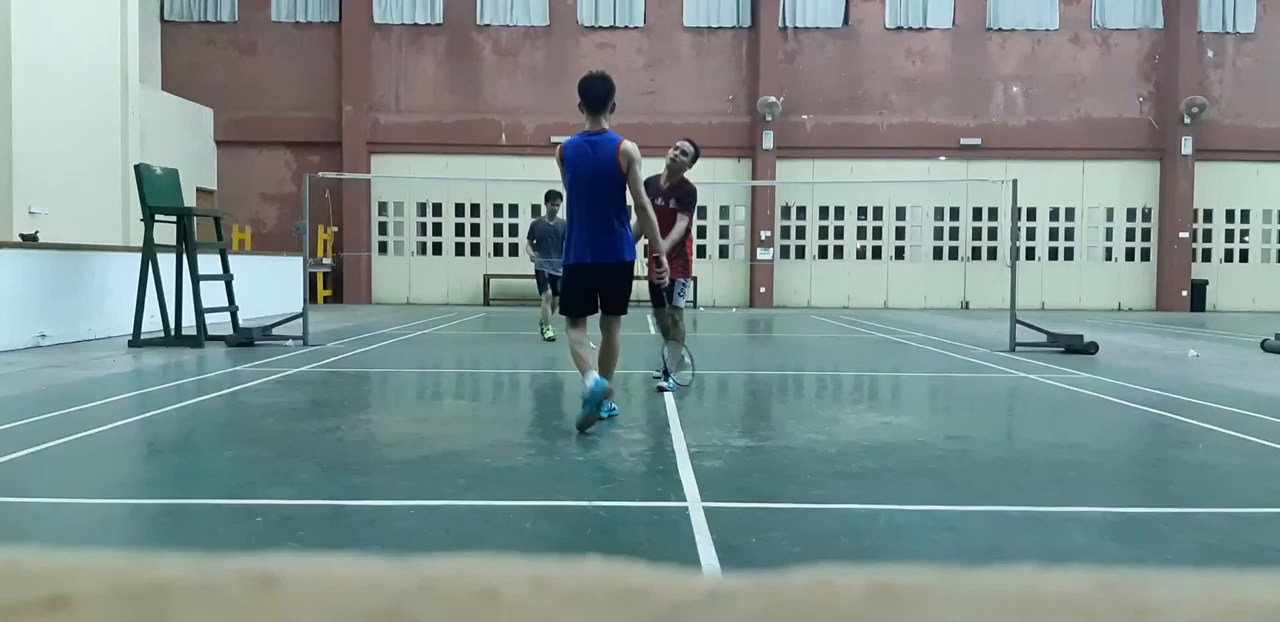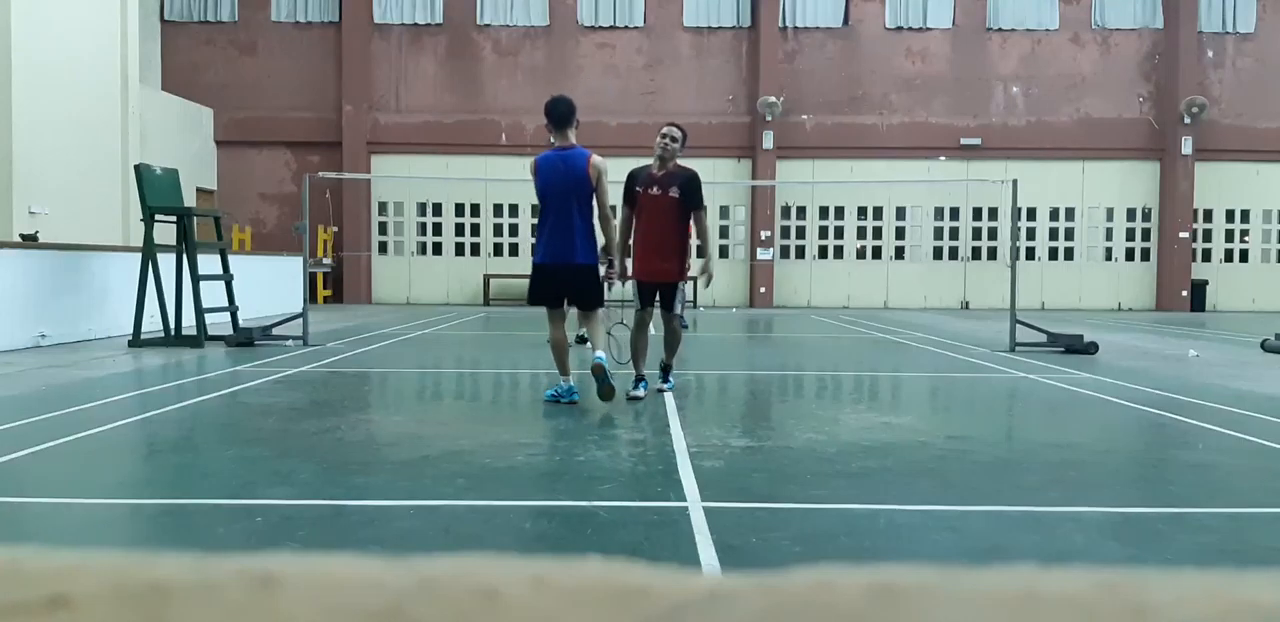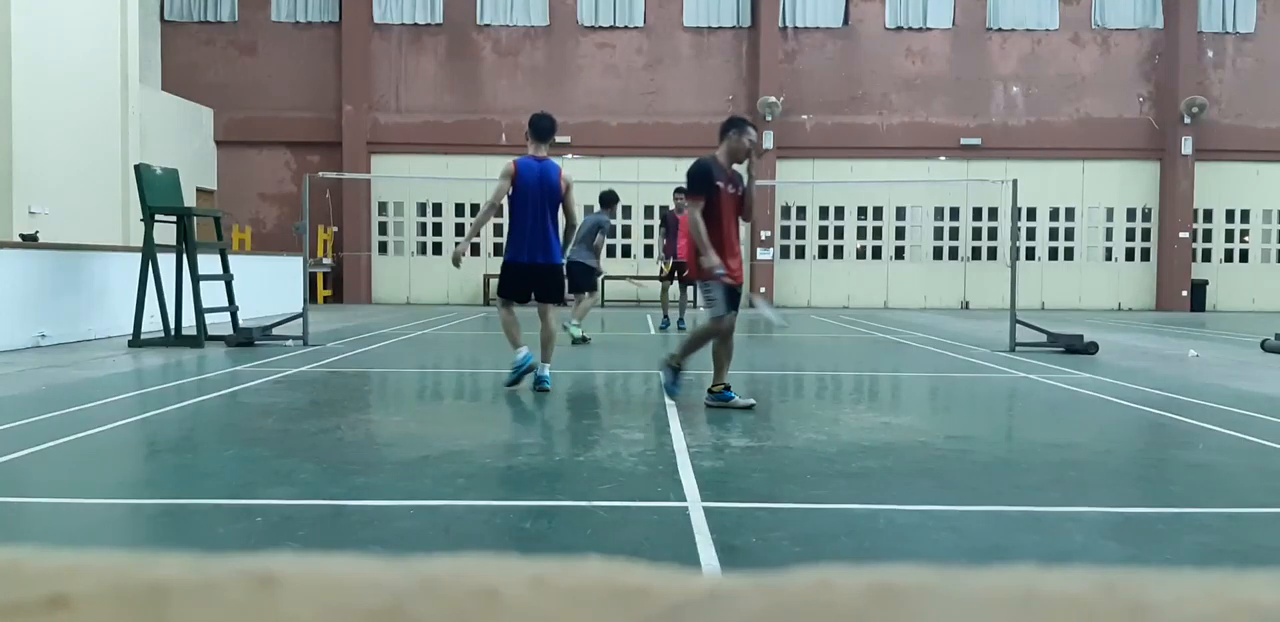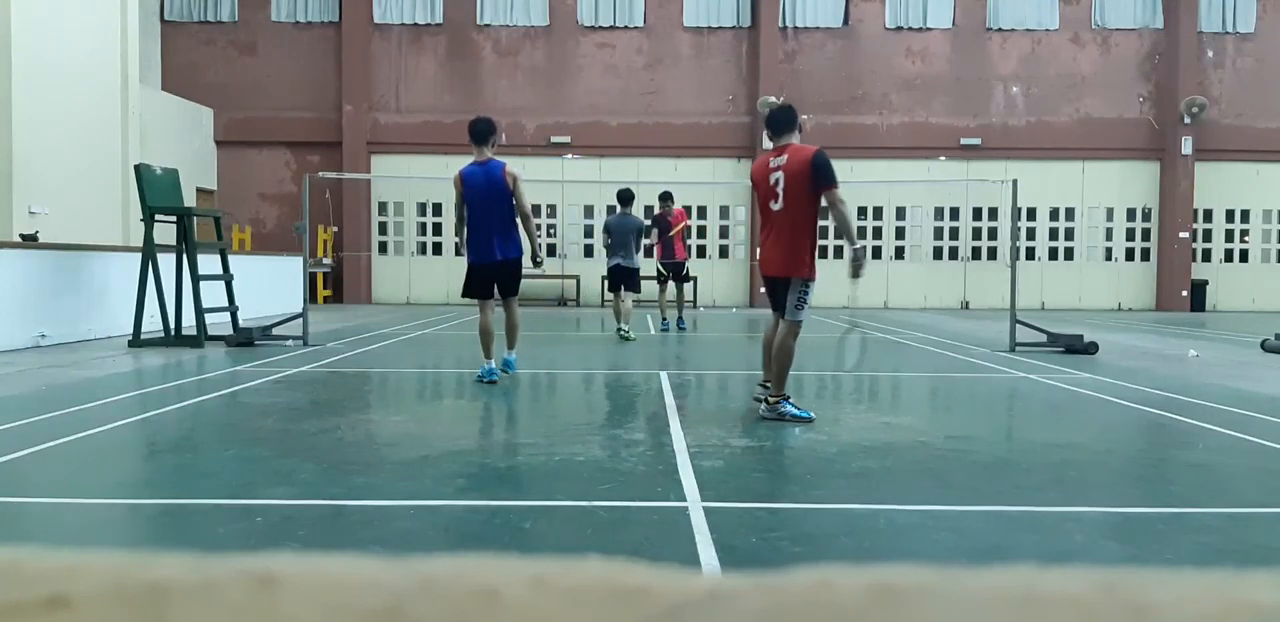
dt=0.7s
person 1, frame 1
left shoulder: (564, 151)
right shoulder: (626, 150)
right elbow: (642, 207)
right wrist: (659, 255)
left hip: (578, 255)
right hip: (617, 253)
left knee: (575, 326)
right knee: (610, 325)
left ankle: (595, 381)
right ankle: (602, 400)
person 1, frame 2
left shoulder: (538, 164)
right shoulder: (594, 163)
right elbow: (605, 215)
right wrist: (612, 257)
left hip: (547, 257)
right hip: (584, 257)
left knee: (556, 319)
right knee: (591, 315)
left ankle: (566, 385)
right ankle: (599, 358)
person 1, frame 3
left shoulder: (513, 168)
right shoulder: (562, 176)
left elbow: (493, 205)
right elbow: (572, 222)
left wrist: (466, 241)
right wrist: (560, 250)
left hip: (518, 255)
right hip: (550, 257)
left knee: (506, 307)
right knee: (547, 312)
left ankle: (522, 354)
right ankle: (544, 372)
person 1, frame 4
left shoulder: (461, 177)
right shoulder: (509, 172)
left elbow: (460, 217)
right elbow: (525, 214)
left wrist: (462, 243)
right wrist: (535, 248)
left hip: (479, 255)
right hip: (509, 252)
left knee: (485, 309)
right knee: (510, 303)
left ankle: (489, 366)
right ankle: (510, 357)
person 2, frame 1
left shoulder: (687, 190)
right shoulder: (649, 183)
left elbow: (682, 225)
left wrist: (665, 246)
left hip: (678, 263)
right hip: (656, 262)
left knee: (674, 314)
right knee: (660, 315)
left ankle: (670, 371)
right ankle: (672, 359)
person 2, frame 2
left shoulder: (688, 178)
right shoulder: (636, 176)
left elbow: (700, 220)
right elbow: (626, 219)
left wrist: (707, 258)
right wrist: (621, 258)
left hip: (673, 267)
right hip: (642, 266)
left knee: (672, 320)
right knee: (641, 319)
left ankle: (667, 368)
right ankle: (639, 378)
person 2, frame 3
left shoulder: (735, 177)
right shoulder: (703, 168)
left elbow: (747, 215)
right elbow: (693, 213)
left wrist: (751, 175)
right wrist: (708, 254)
left hip: (732, 264)
right hip: (710, 263)
left knee: (728, 325)
right knee: (719, 323)
left ankle: (720, 389)
right ankle: (674, 363)
person 2, frame 4
left shoulder: (758, 166)
right shoulder: (814, 157)
right elbow: (836, 205)
right wrist: (855, 246)
left hip: (769, 258)
right hip: (796, 260)
left knee: (778, 320)
right knee: (790, 326)
left ankle: (767, 384)
right ankle: (774, 400)
